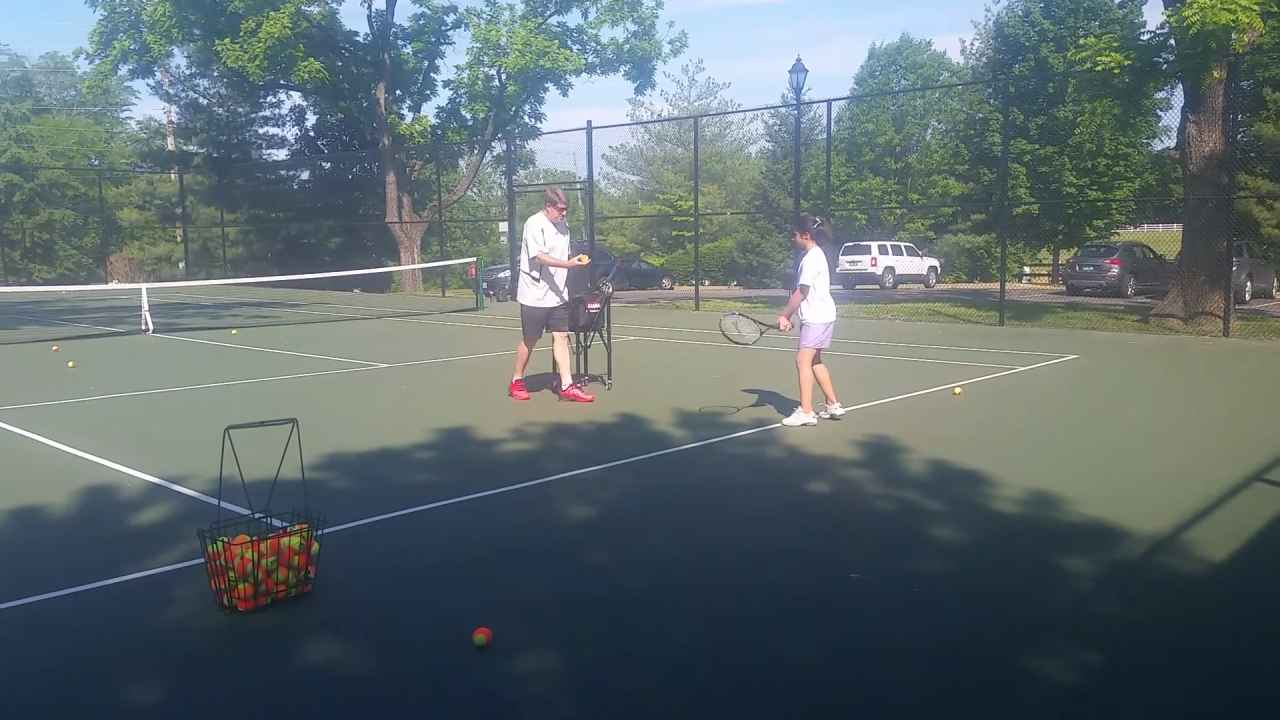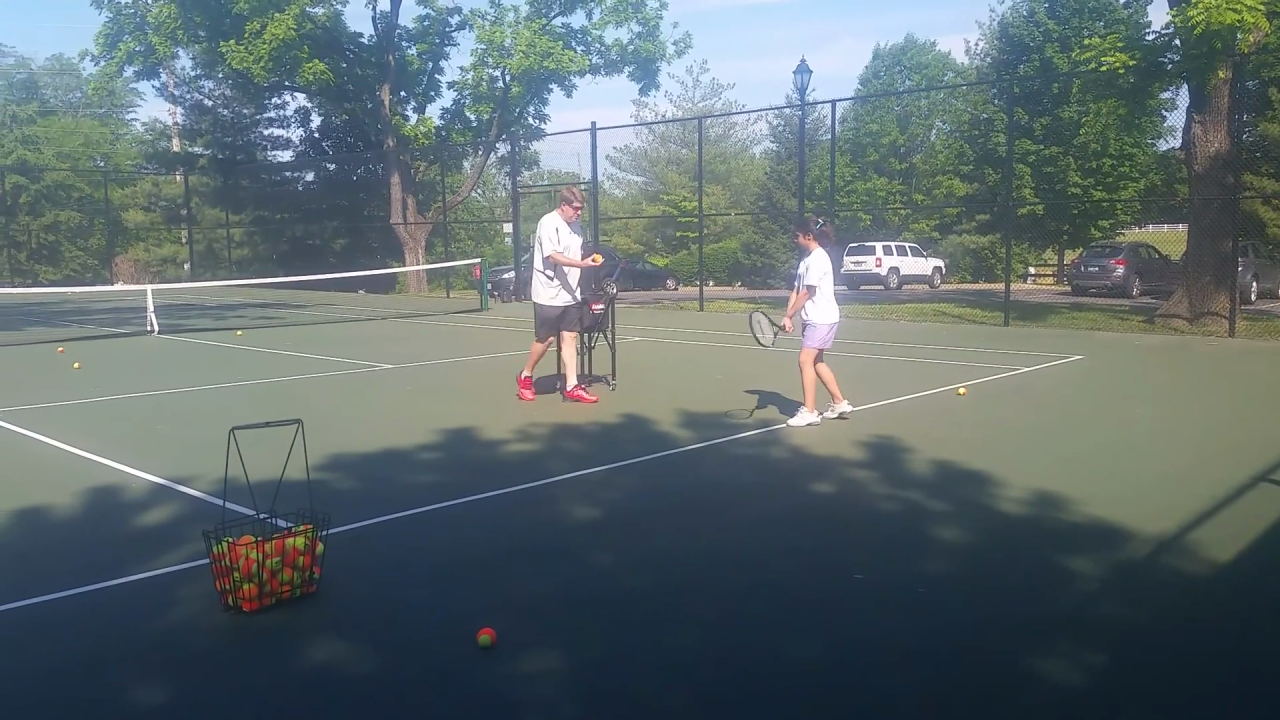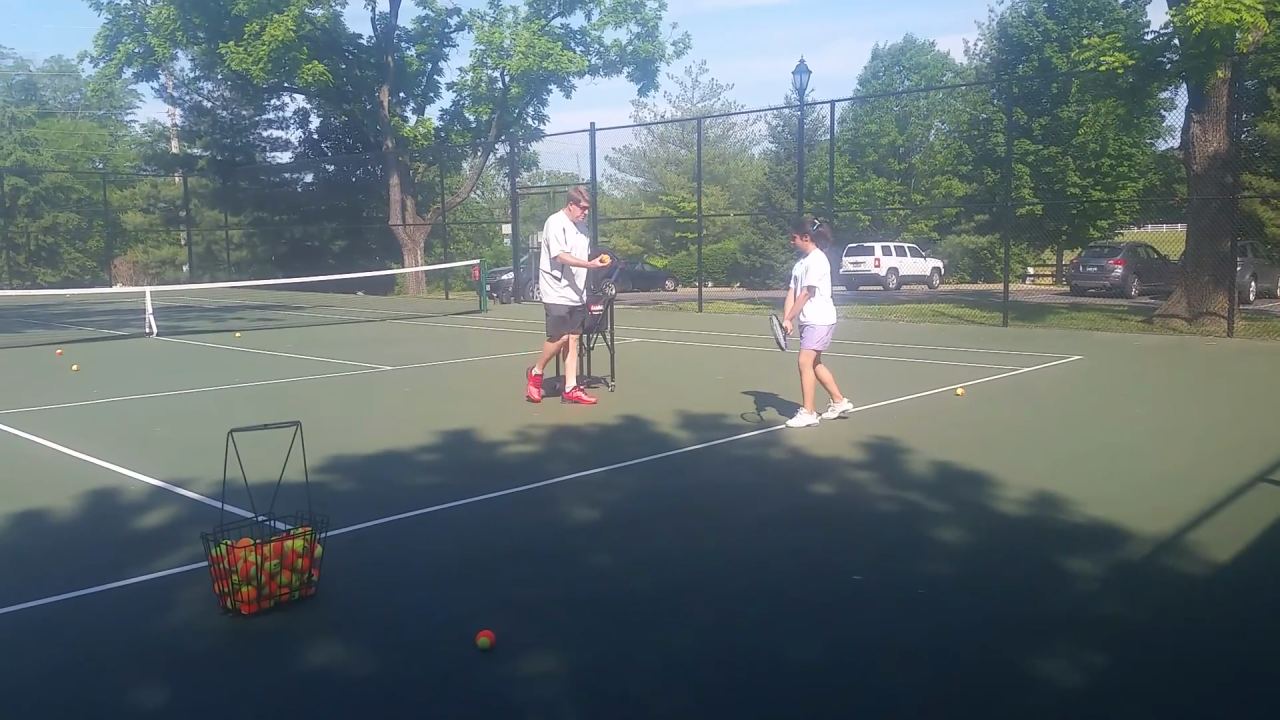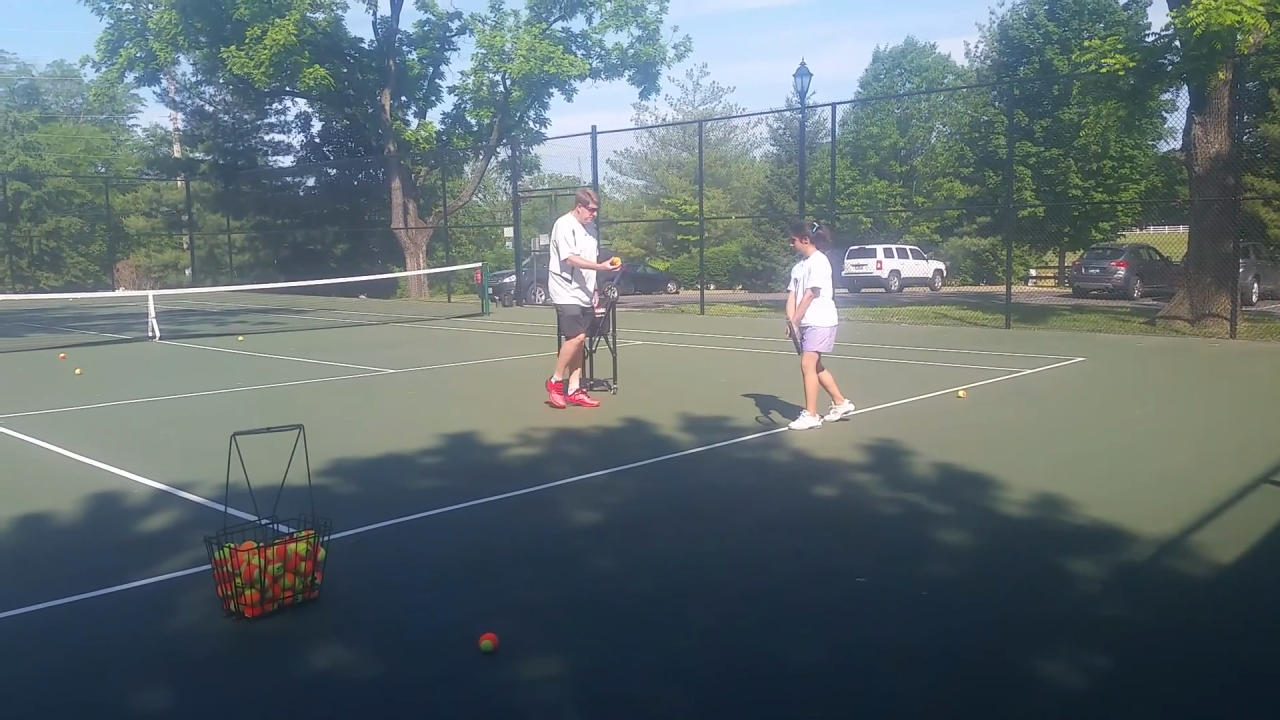
dt=0.1s
person 1, frame 1
left shoulder: (562, 225)
right shoulder: (534, 224)
right elbow: (539, 257)
left wrist: (565, 280)
right wrist: (569, 263)
left hip: (557, 295)
right hip: (535, 295)
left knee: (561, 337)
right knee: (530, 339)
left ankle: (567, 386)
right ankle: (517, 381)
person 1, frame 2
left shoulder: (575, 225)
right shoulder: (548, 223)
right elbow: (553, 256)
left wrist: (576, 287)
right wrist: (583, 264)
left hip: (570, 294)
right hip: (548, 294)
left knee: (570, 337)
right knee: (546, 339)
left ankle: (572, 387)
right ankle: (525, 377)
person 1, frame 3
left shoulder: (580, 225)
right shoulder: (555, 223)
right elbow: (561, 257)
left wrist: (583, 288)
right wrist: (590, 264)
left hip: (575, 293)
right hip: (556, 293)
left knee: (573, 338)
right knee: (560, 337)
left ankle: (571, 388)
right ankle: (535, 372)
person 1, frame 4
left shoulder: (587, 227)
right shoulder: (564, 225)
right elbow: (570, 259)
left wrist: (593, 290)
right wrist: (600, 266)
left hip: (584, 295)
right hip: (566, 294)
left knee: (579, 340)
right knee: (576, 337)
left ankle: (574, 391)
right ankle: (556, 380)
person 2, frame 1
left shoulder: (812, 258)
right shoulder: (810, 257)
left elbow: (801, 293)
right elbow: (798, 292)
left wrist: (784, 315)
right wrist: (787, 316)
left hip: (817, 318)
right hip: (813, 317)
left knee: (803, 361)
right knee: (814, 362)
left ankle: (805, 412)
right ankle: (833, 404)
person 2, frame 2
left shoulder: (817, 259)
right shoulder: (807, 259)
left elbow: (806, 293)
right elbow: (796, 291)
left wrist: (788, 316)
right wrist: (788, 316)
left hip: (821, 318)
right hip: (816, 318)
left knee: (805, 361)
right knee: (816, 362)
left ankle: (809, 411)
right ankle: (839, 402)
person 2, frame 3
left shoulder: (817, 260)
right shoulder: (801, 262)
left elbow: (806, 294)
right elbow: (792, 293)
left wrist: (789, 319)
right wrist: (786, 318)
left hip: (819, 320)
right hip: (808, 320)
left knee: (804, 362)
right knee: (814, 363)
left ankle: (808, 412)
right ankle: (839, 401)
person 2, frame 4
left shoulder: (818, 262)
right shoulder: (799, 265)
left elbow: (810, 296)
right elbow: (792, 296)
left wrist: (793, 321)
right wrist: (791, 321)
left hip: (821, 322)
right hip: (808, 323)
left knee: (808, 365)
right knee: (815, 366)
left ankle: (811, 415)
right ankle: (840, 403)
